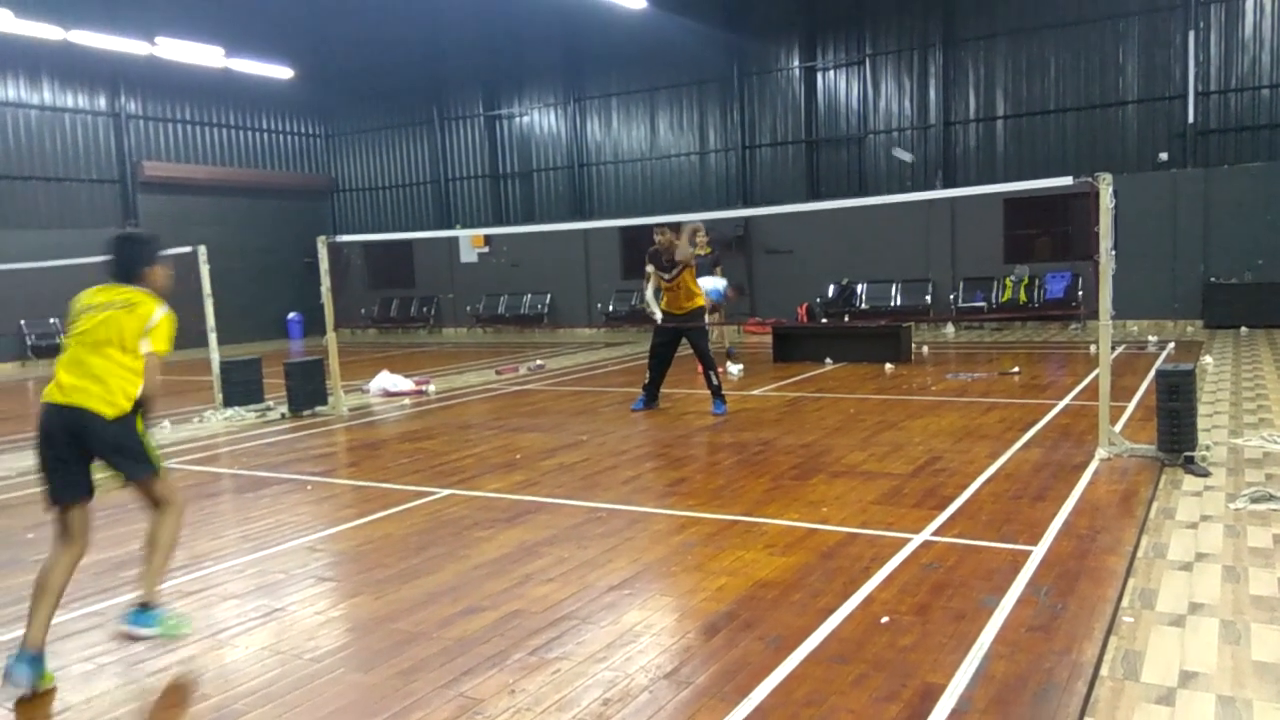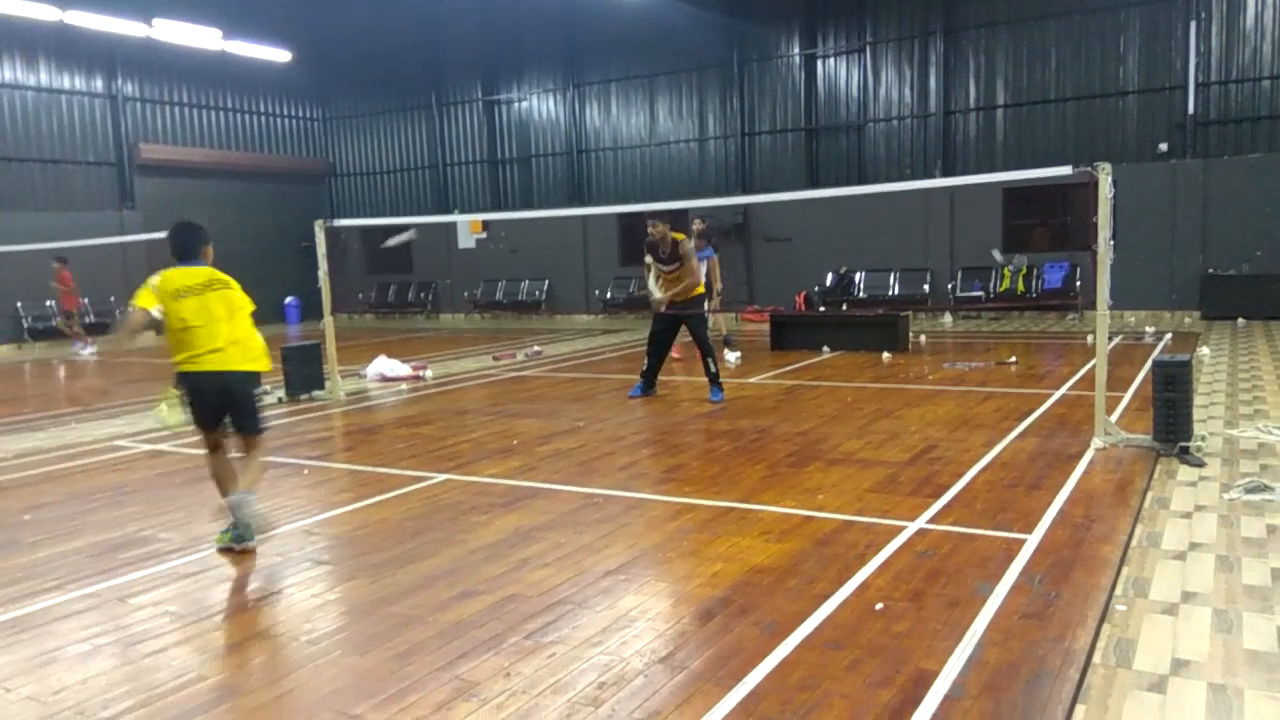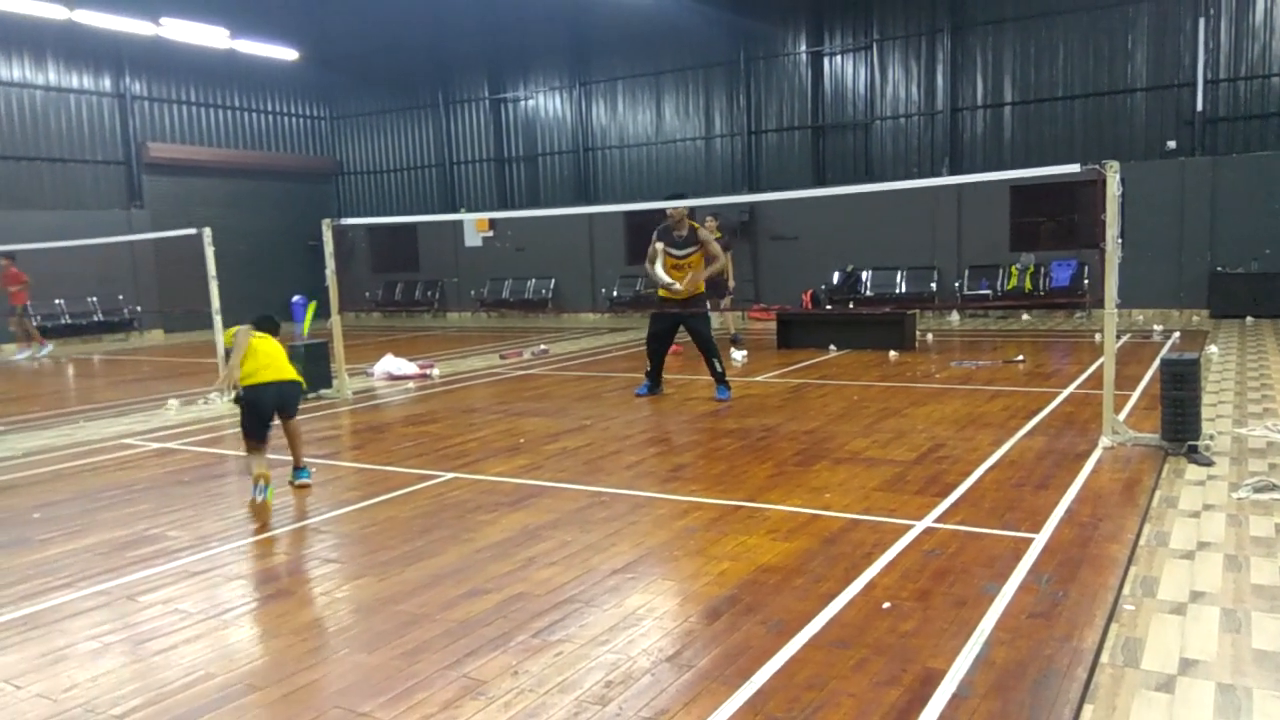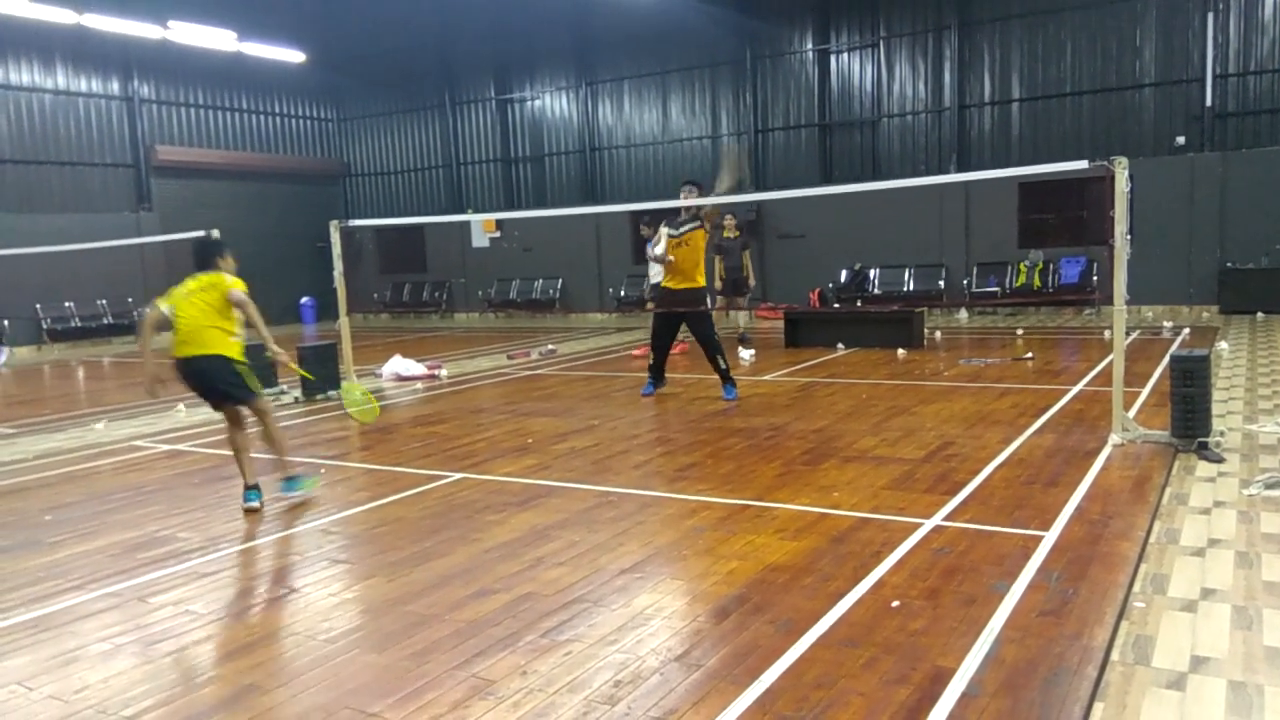
dt=0.4s
person 1, frame 1
left shoulder: (86, 300)
right shoulder: (155, 310)
right elbow: (146, 387)
right wrist: (136, 425)
left hip: (56, 416)
right hip: (108, 415)
left knee: (69, 543)
right knee: (168, 503)
right ankle: (145, 608)
person 1, frame 2
left shoulder: (159, 284)
right shoulder: (227, 282)
left elbow: (132, 326)
right elbow: (246, 326)
left hip: (197, 374)
right hip: (241, 370)
left knee: (215, 448)
right knee: (253, 450)
left ankle: (242, 525)
right ankle: (244, 500)
person 1, frame 3
left shoulder: (239, 333)
right shoulder: (275, 344)
left elbow: (244, 334)
left wrist: (232, 366)
left hip: (255, 389)
right hip: (288, 384)
left knee: (256, 452)
right knee: (289, 419)
left ankle: (260, 478)
right ankle: (300, 470)
person 1, frame 4
left shoulder: (181, 290)
right shoulder: (228, 281)
left elbow: (149, 319)
right elbow: (242, 302)
left wrist: (148, 364)
right wrist: (270, 343)
left hip: (187, 362)
right hip: (219, 357)
left knee: (235, 418)
right knee: (264, 412)
left ankle: (251, 490)
right ankle: (289, 478)
person 2, frame 1
left shoulder: (684, 250)
right shoulder: (652, 255)
left elbow: (680, 258)
right elbow: (650, 283)
left wrist: (686, 232)
right wrist: (651, 303)
left hip: (693, 310)
right hip: (668, 312)
left knee: (704, 354)
right knee: (657, 355)
left ankle: (718, 399)
right ankle: (649, 397)
person 2, frame 2
left shoulder: (683, 245)
right shoulder: (650, 246)
left elbow: (694, 279)
left wrist: (668, 295)
right wrist: (655, 293)
left hip: (693, 298)
right hip: (668, 300)
left knee: (703, 341)
right knee: (655, 342)
left ankle: (716, 386)
right ankle: (646, 384)
person 2, frame 3
left shoulder: (699, 234)
right shoulder: (660, 234)
left elbow: (720, 260)
right elbow: (650, 263)
left wrist: (704, 274)
right wrist: (660, 281)
left hip: (694, 298)
right hip: (667, 298)
left knee: (706, 341)
right knee: (654, 342)
left ankle: (722, 385)
right ankle: (653, 383)
person 2, frame 4
left shoulder: (702, 217)
right shoulder: (668, 224)
right elbow: (653, 249)
right wrist: (657, 255)
left hip: (694, 291)
right hip: (668, 291)
left knee: (709, 339)
right knee: (659, 339)
left ankle: (728, 383)
right ankle: (655, 378)
